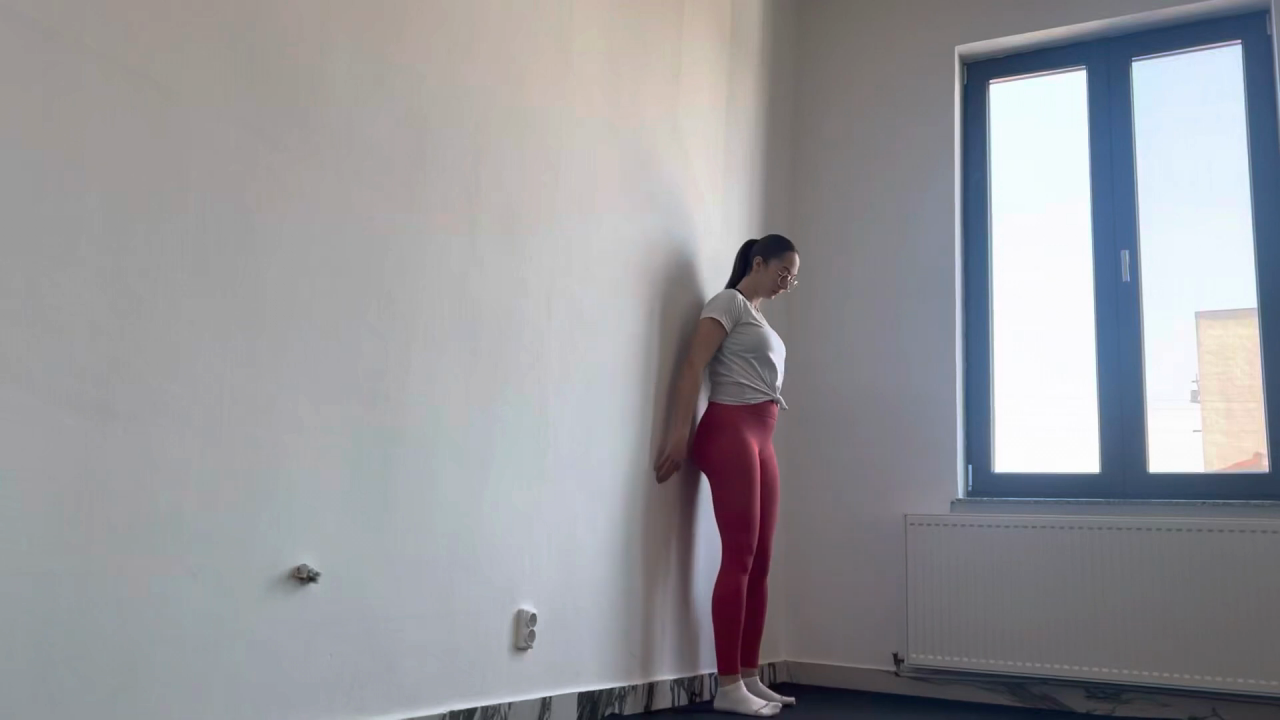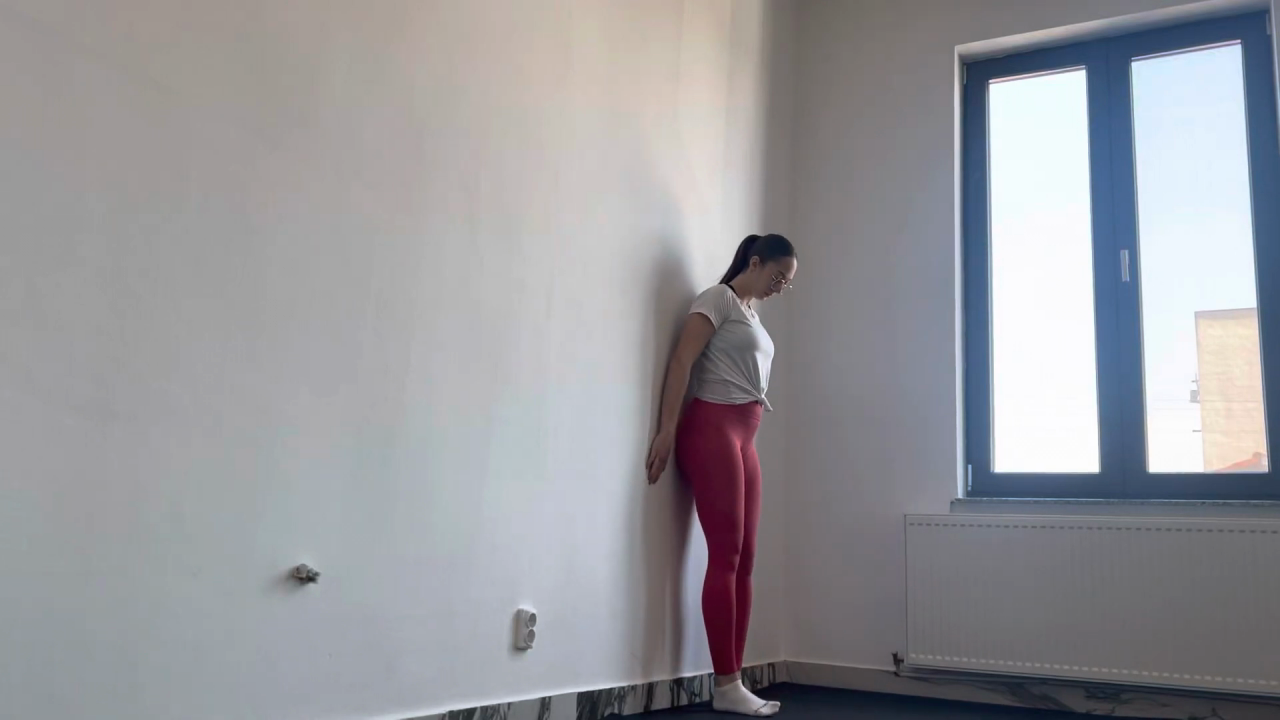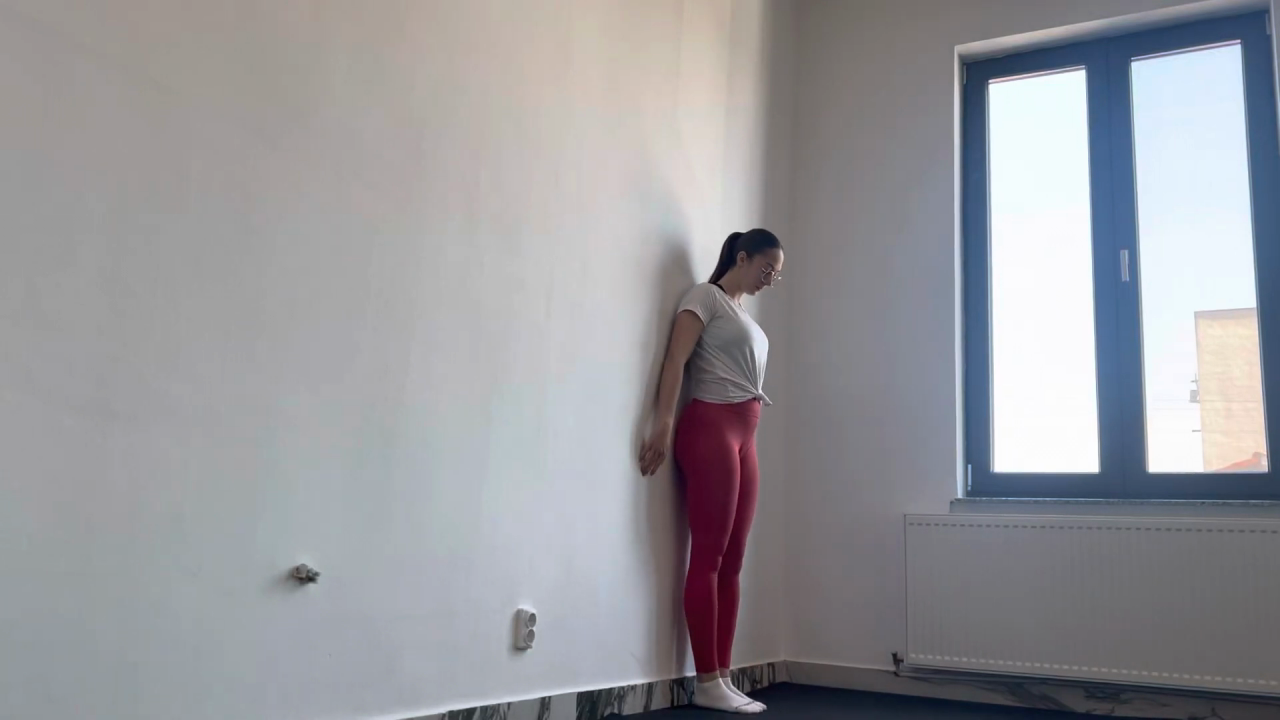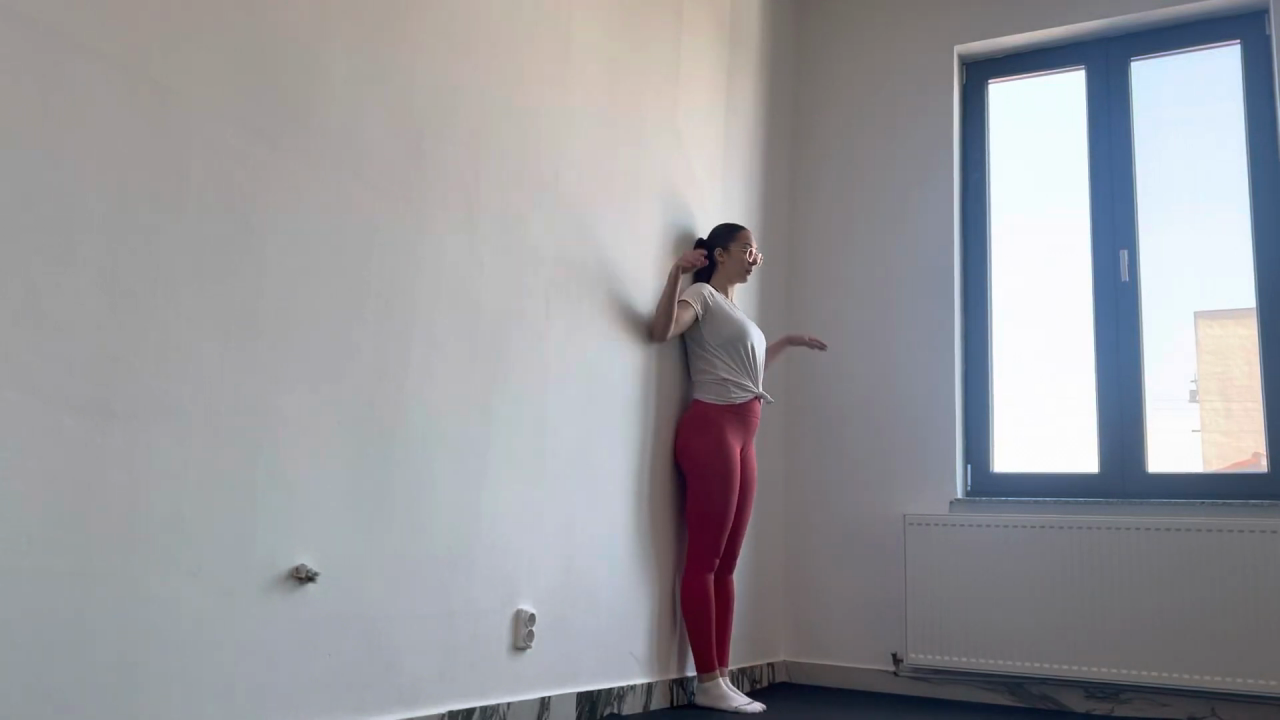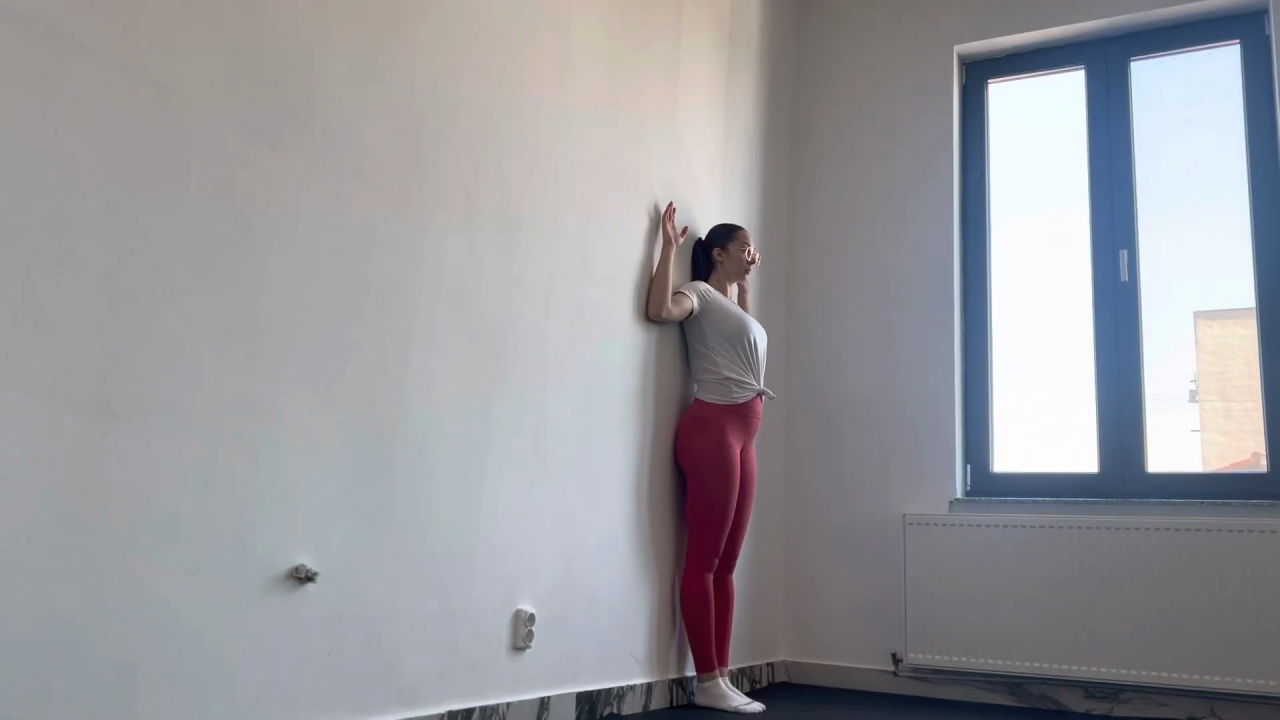
dt=0.7s
person 1, frame 1
left shoulder: (758, 315)
right shoulder: (728, 302)
right elbow: (693, 366)
right wrist: (678, 433)
left hip: (759, 437)
right hip: (729, 431)
left knee: (760, 559)
right knee: (739, 556)
left ankle: (749, 677)
person 1, frame 2
left shoulder: (751, 313)
right shoulder: (718, 299)
right elbow: (681, 362)
left wrist: (741, 440)
right wrist: (666, 431)
left hip: (743, 435)
right hip: (711, 427)
left knee: (744, 559)
right knee: (725, 554)
left ankle: (734, 680)
person 1, frame 3
left shoulder: (741, 311)
right shoulder: (705, 297)
right elbow: (675, 360)
right wrist: (664, 422)
left hip: (743, 433)
right hip: (710, 427)
left knee: (731, 561)
right knee: (708, 557)
left ankle: (722, 678)
right ankle: (707, 682)
person 1, frame 4
left shoulder: (731, 308)
right shoulder: (701, 295)
right elbow: (661, 330)
left wrist: (786, 342)
right wrist: (676, 274)
left hip: (741, 435)
right hip: (711, 428)
left knee: (726, 562)
right knee: (704, 559)
left ankle: (721, 677)
right ankle: (708, 681)
person 1, frame 5
left shoulder: (729, 303)
right shoulder: (699, 294)
right elbow: (659, 309)
left wrist: (744, 288)
right wrist: (669, 247)
left hip: (740, 435)
right hip: (712, 429)
left knee: (725, 563)
right knee: (703, 560)
left ankle: (721, 678)
right ankle: (707, 682)
